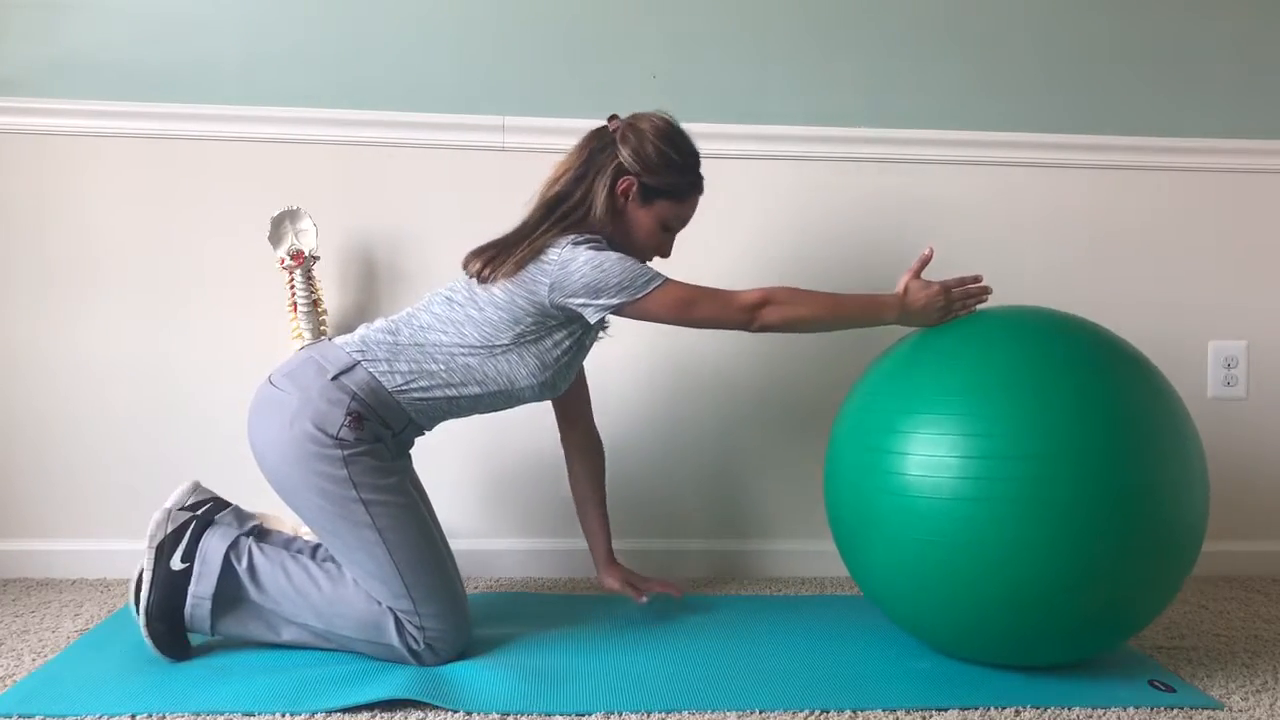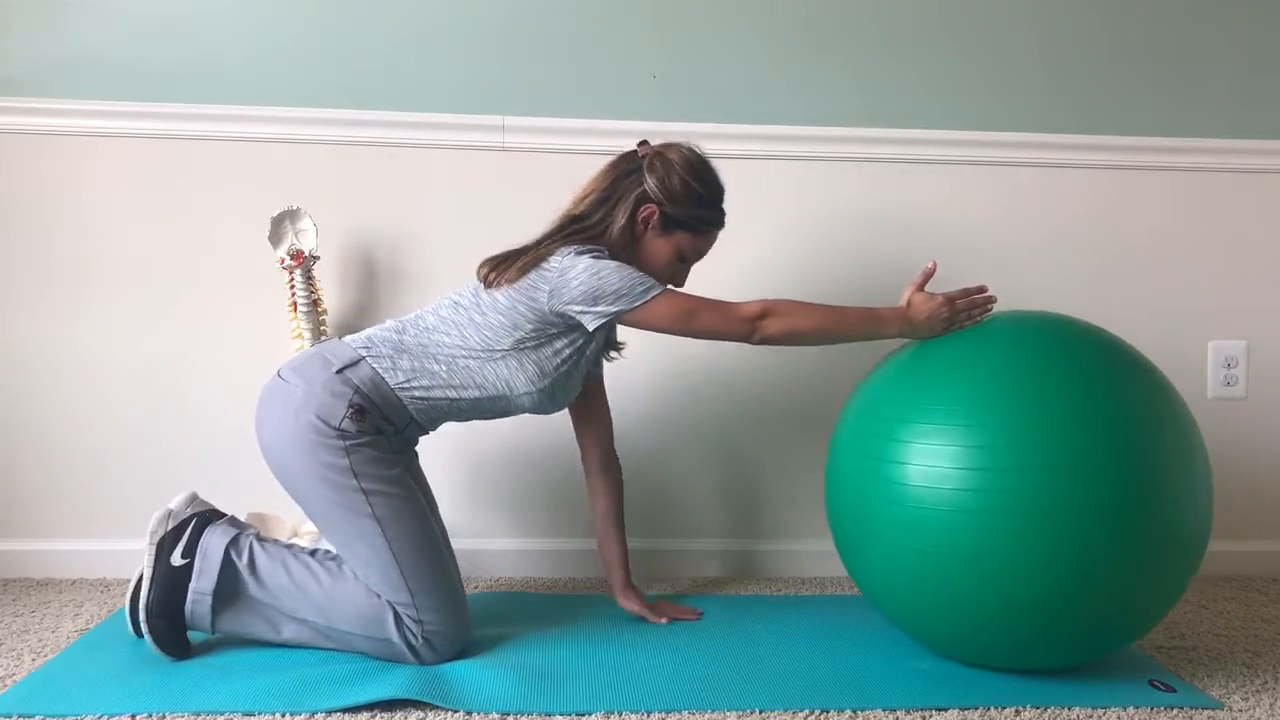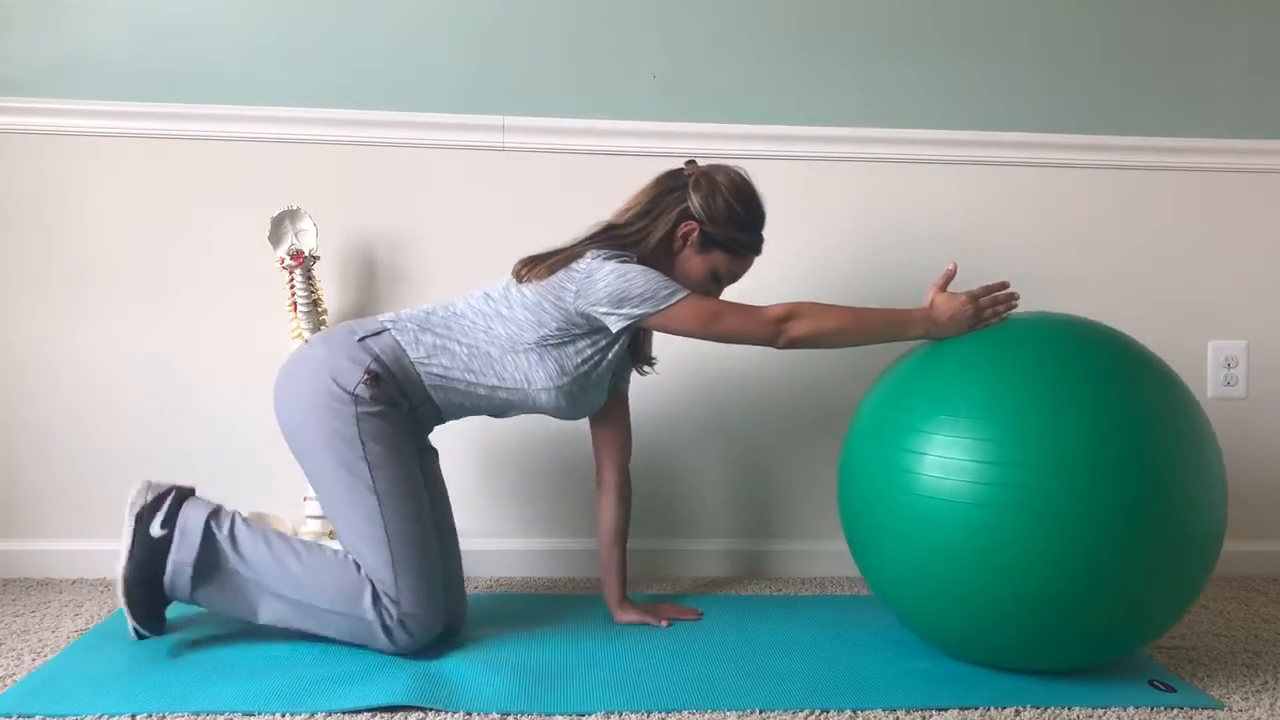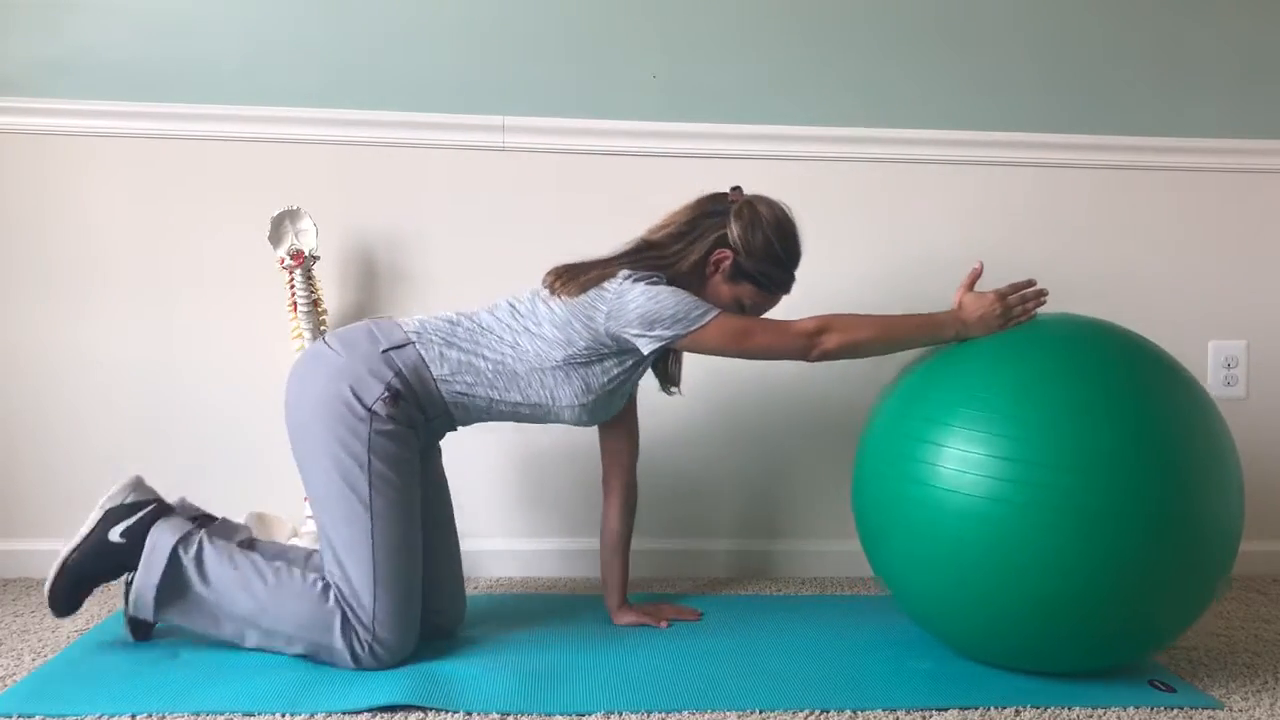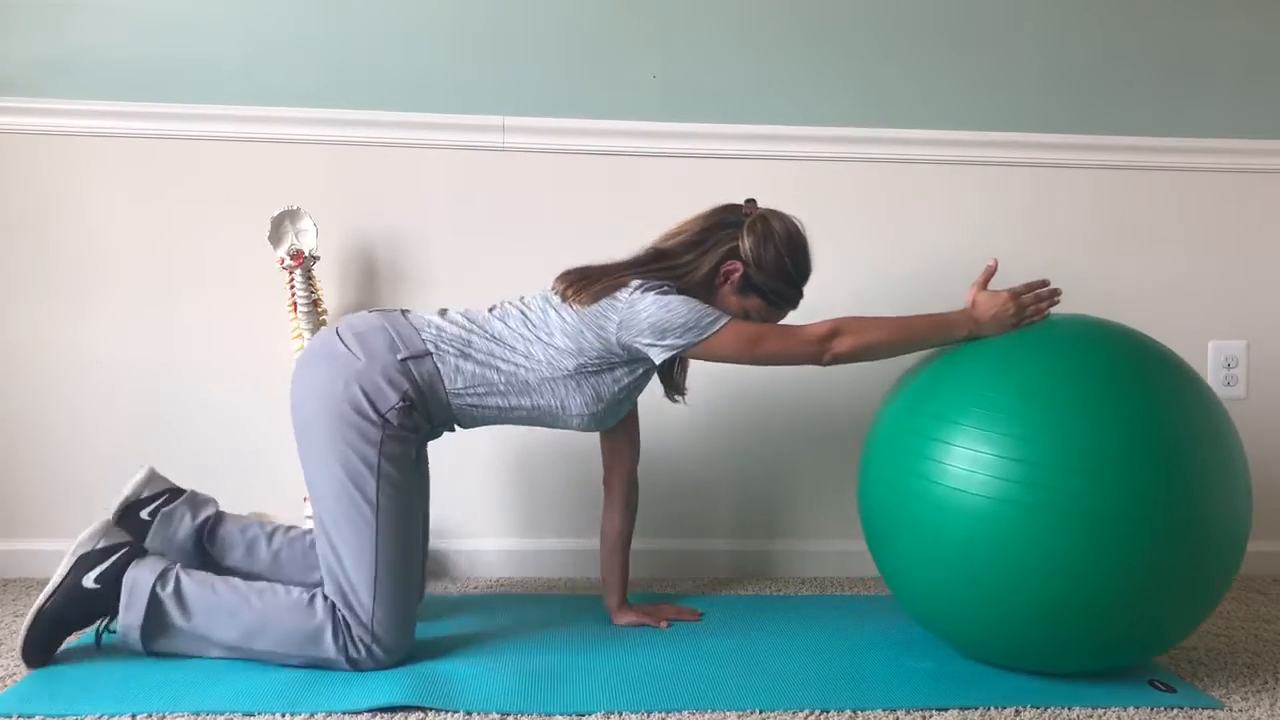
dt=0.3s
person 1, frame 1
left shoulder: (562, 265)
right shoulder: (583, 266)
left elbow: (577, 427)
right elbow: (755, 310)
left wrist: (606, 562)
right wrist: (901, 308)
left hip: (329, 412)
right hip: (321, 421)
left knee: (401, 587)
right knee: (434, 632)
left ankle: (215, 538)
right ankle: (204, 569)
person 1, frame 2
left shoulder: (585, 302)
right shoulder: (587, 275)
left elbow: (597, 450)
right elbow: (756, 322)
left wrist: (623, 586)
right wrist: (905, 320)
left hip: (357, 416)
right hip: (322, 411)
left knee: (412, 595)
right knee: (432, 631)
left ankle: (211, 548)
right ankle: (202, 565)
person 1, frame 3
left shoulder: (616, 320)
right shoulder: (615, 280)
left elbow: (613, 465)
right elbow: (782, 328)
left wrist: (620, 597)
right wrist: (929, 320)
left hip: (385, 405)
right hip: (341, 384)
left knee: (437, 608)
right knee: (409, 620)
left ankle: (201, 547)
right ankle: (185, 538)
person 1, frame 4
left shoulder: (632, 310)
right shoulder: (645, 302)
left elbow: (619, 468)
right elbow: (812, 339)
left wrist: (619, 600)
right wrist: (959, 323)
left hip: (383, 398)
right hip: (355, 388)
left knee: (435, 611)
right knee: (376, 636)
left ankle: (201, 546)
right ankle: (149, 545)
person 1, frame 5
left shoulder: (635, 306)
right shoulder: (657, 313)
left elbow: (620, 470)
right elbow: (823, 345)
left wrist: (618, 600)
right wrist: (973, 323)
left hip: (370, 377)
right hip: (361, 386)
left knee: (377, 585)
right knee: (368, 634)
left ankle: (172, 525)
right ankle: (126, 589)
